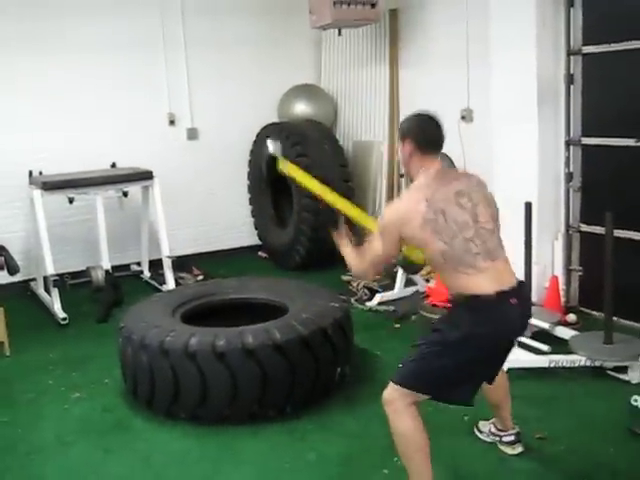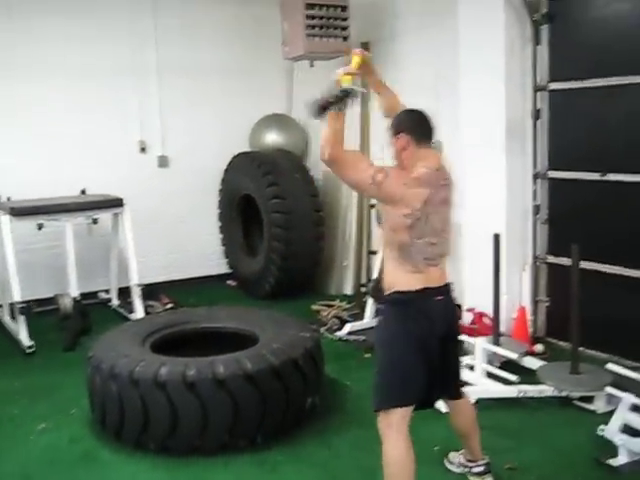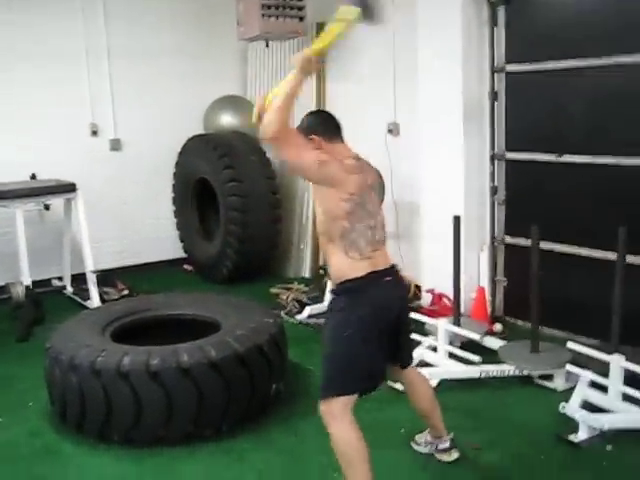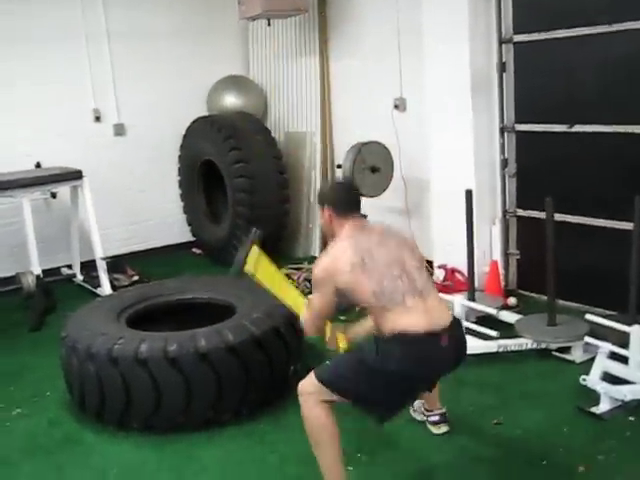
dt=0.4s
person 1, frame 1
left shoulder: (401, 211)
right shoulder: (473, 184)
left elbow: (366, 271)
left wrist: (346, 247)
left hip: (479, 313)
right hip: (516, 301)
left knee: (397, 399)
right knee: (486, 362)
right ankle: (506, 432)
person 1, frame 2
left shoulder: (401, 187)
right shoulder: (439, 171)
left elbow: (330, 154)
right elbow: (404, 119)
right wrist: (376, 80)
left hip: (406, 309)
right hip: (440, 300)
left knee: (393, 422)
right knee: (452, 391)
person 1, frame 3
left shoulder: (334, 170)
right shoulder: (365, 169)
left elbow: (273, 134)
left wrist: (297, 75)
right wrist: (272, 108)
left hip: (358, 299)
right hip: (390, 284)
left knee: (336, 408)
right knee: (403, 366)
right ankle: (441, 440)
person 1, frame 4
left shoulder: (332, 261)
right shoulder: (396, 238)
left elbow: (312, 327)
right wrist: (351, 334)
left hip: (411, 351)
right hip: (453, 338)
left knee: (312, 393)
right ankle: (434, 412)
